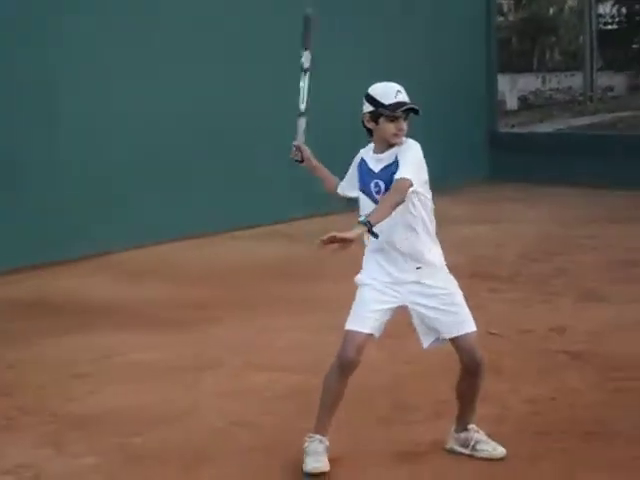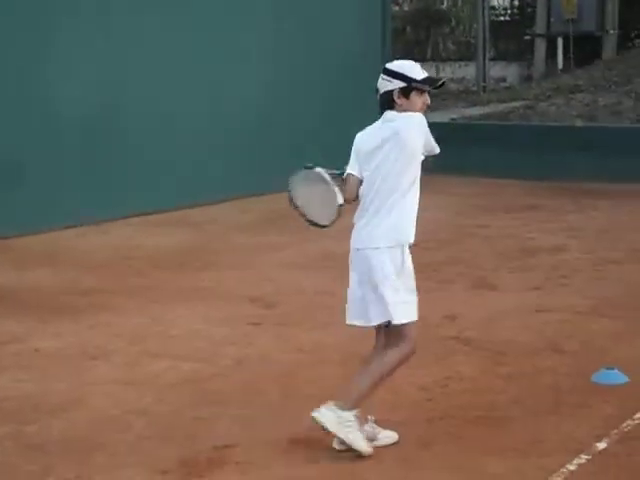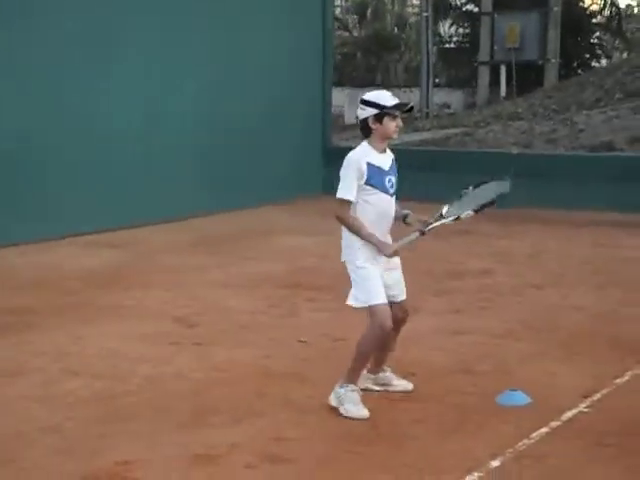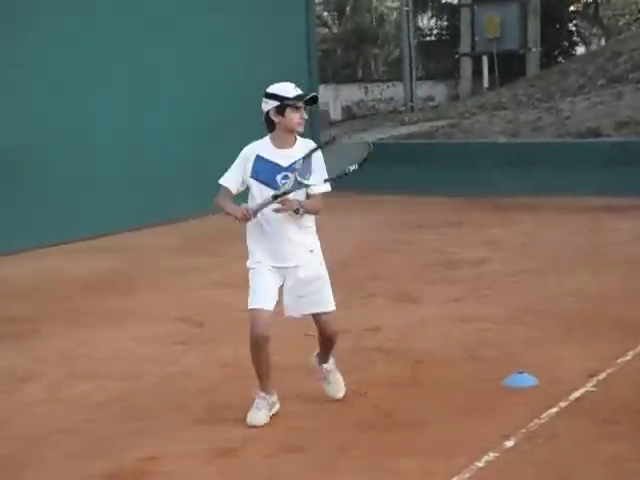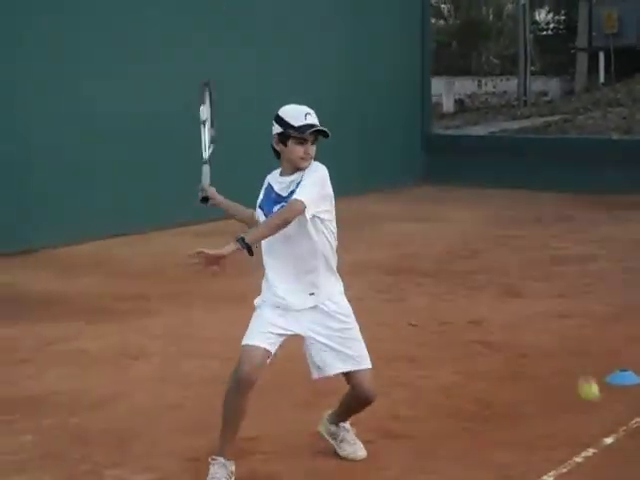
dt=1s
person 1, frame 1
left shoulder: (409, 150)
right shoulder: (362, 160)
left elbow: (400, 193)
right elbow: (346, 191)
left wrist: (362, 229)
right wrist: (310, 160)
left hip: (428, 273)
right hip: (380, 275)
left knee: (473, 357)
right knee: (348, 355)
left ankle: (463, 432)
right ankle: (318, 438)
person 1, frame 2
left shoulder: (365, 135)
right shoulder: (413, 123)
left elbow: (350, 193)
right elbow: (429, 153)
left hip: (364, 244)
right hip: (388, 245)
left knee: (386, 340)
right knee: (405, 342)
left ankle: (358, 425)
right ankle: (340, 410)
person 1, frame 3
left shoulder: (390, 158)
right shoulder: (356, 160)
right elbow: (341, 211)
left wrist: (405, 216)
right wrist: (376, 243)
left hip: (385, 251)
right hip: (363, 253)
left knee: (400, 314)
right knee: (382, 323)
left ankle: (377, 372)
right ankle: (346, 388)
person 1, frame 4
left shoulder: (311, 151)
right shoulder: (251, 154)
left elbow: (317, 203)
right elbow: (222, 196)
left wrist: (297, 206)
right wrist: (236, 210)
left hip: (305, 255)
right hip: (265, 258)
left knee: (329, 329)
right knee: (259, 333)
left ankle: (324, 362)
right ankle: (266, 395)
person 1, frame 5
left shoulder: (316, 174)
right shoulder: (270, 182)
left elbow: (289, 213)
left wrist: (238, 245)
right wrist: (216, 198)
left hip: (324, 300)
right hip: (276, 300)
left knee: (364, 391)
right knee: (244, 374)
left ankle: (335, 423)
